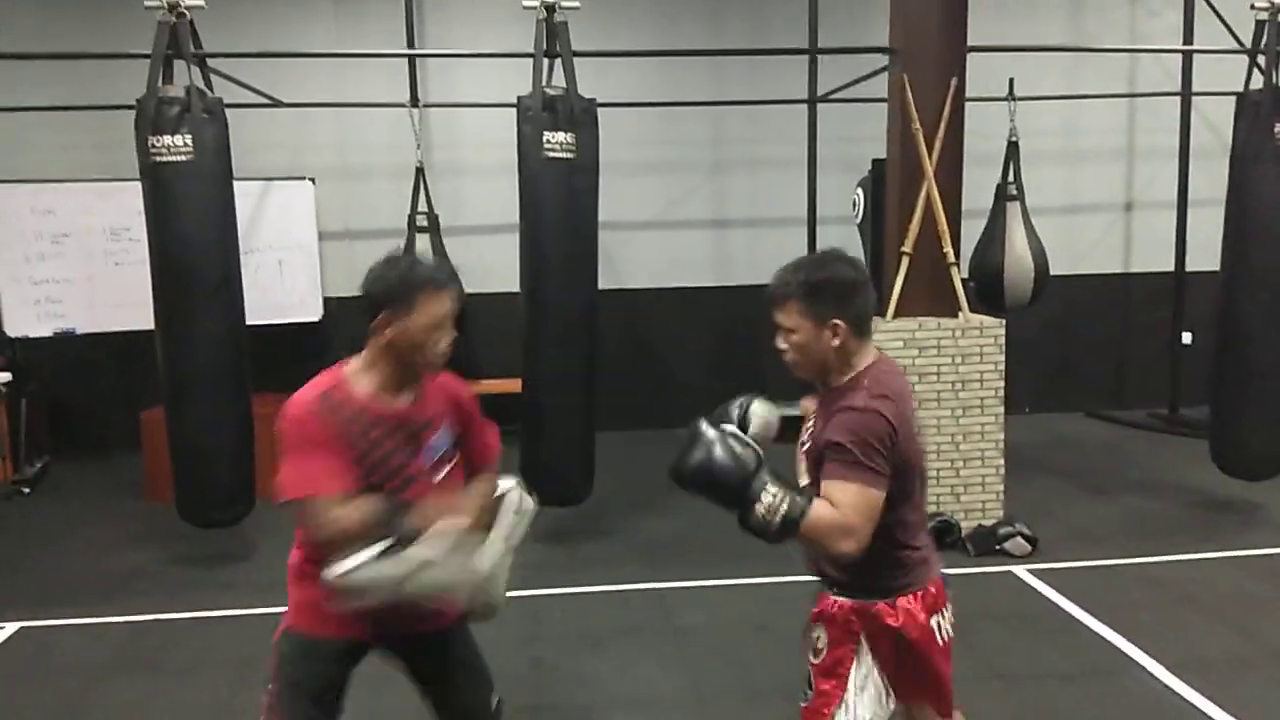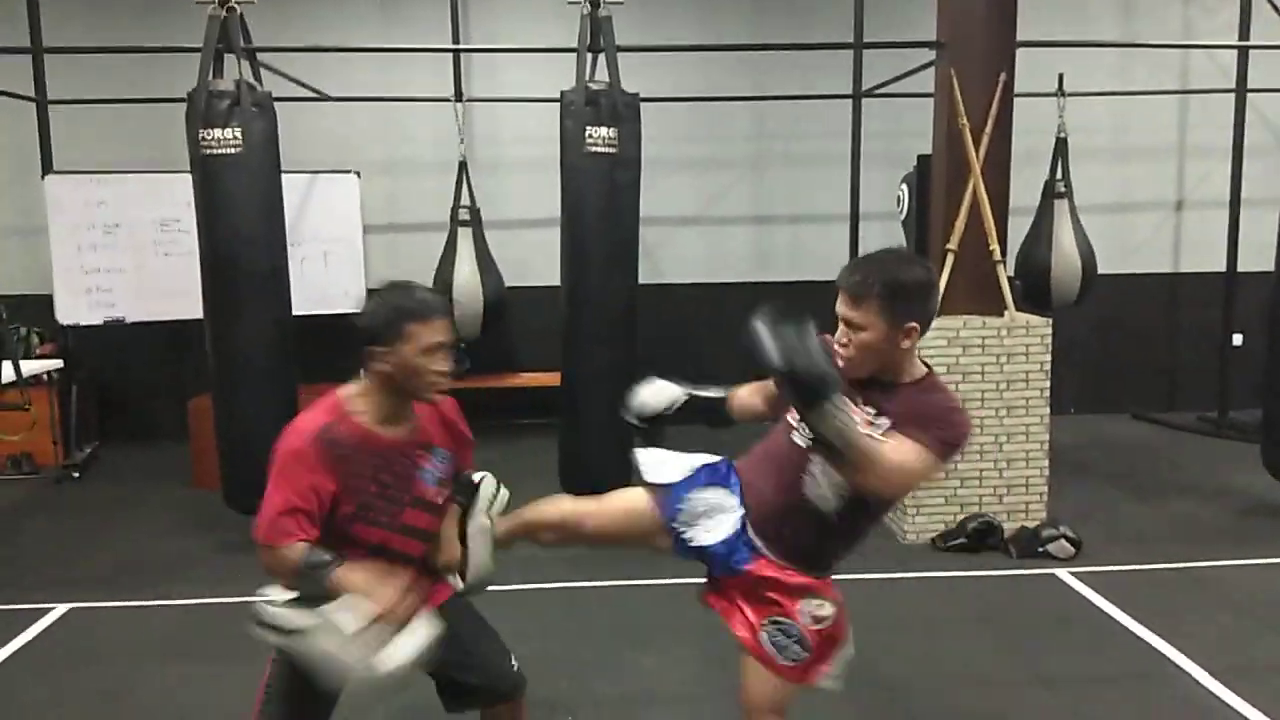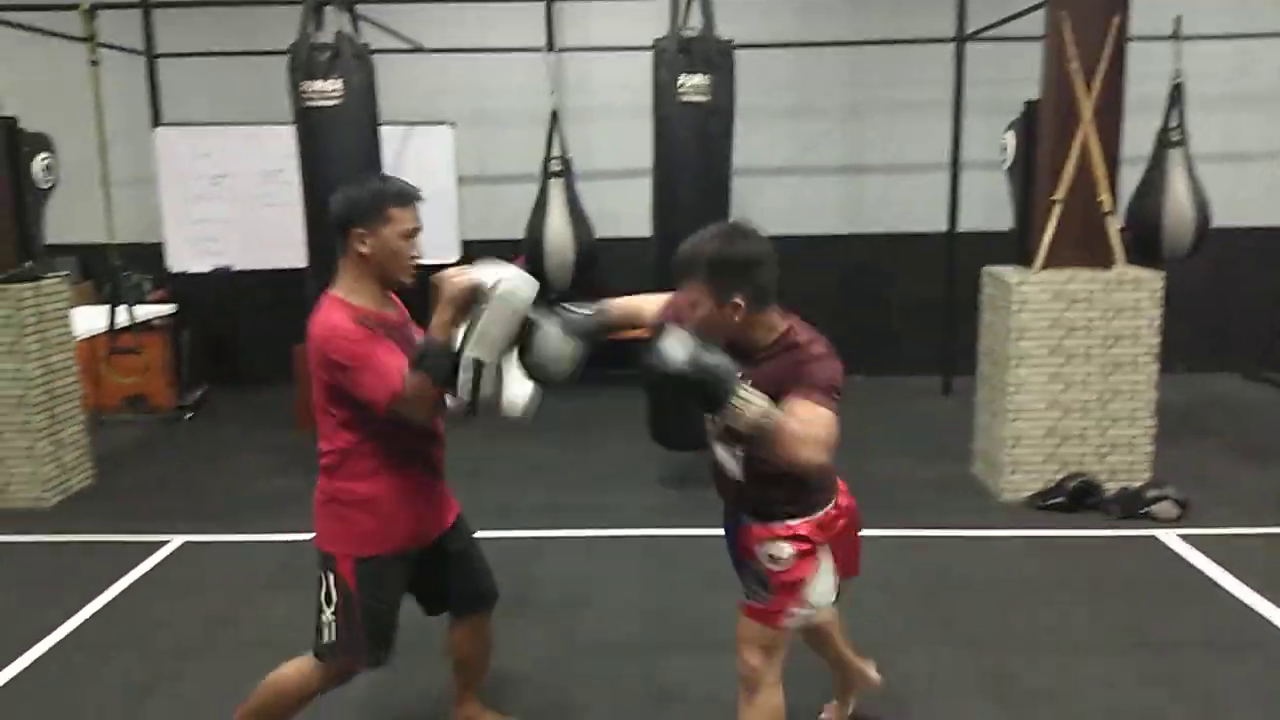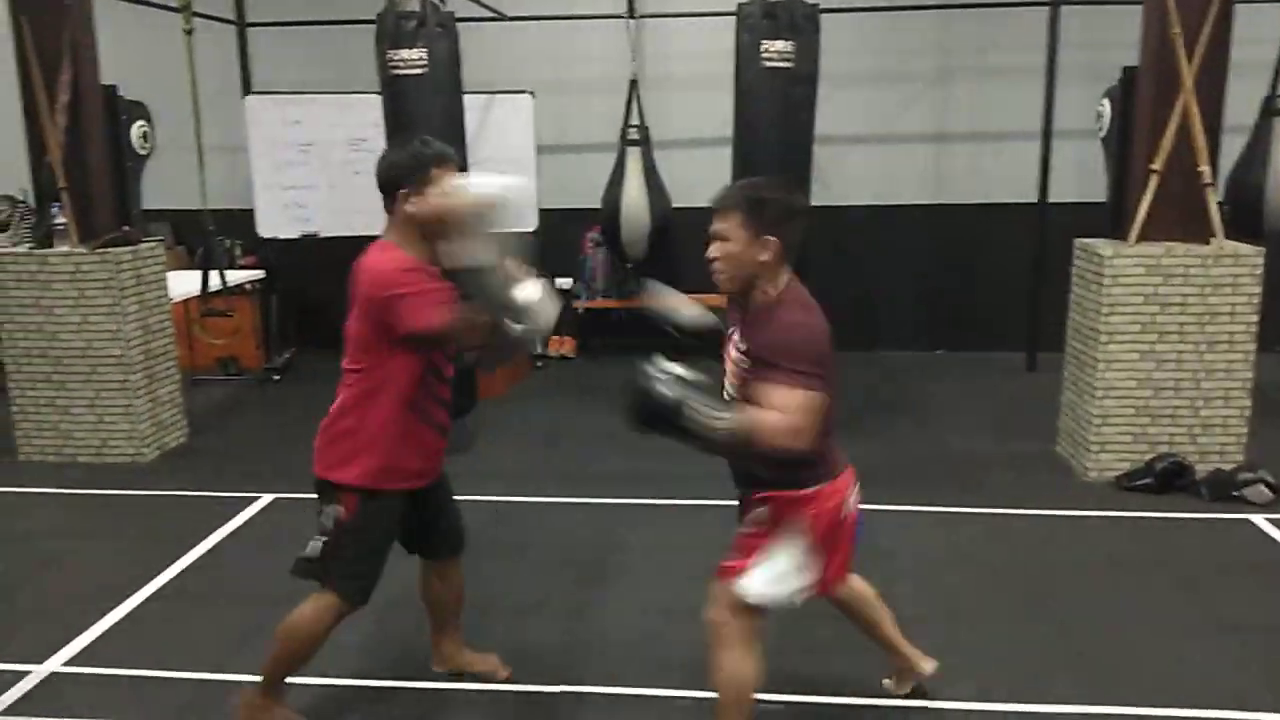
dt=0.7s
person 1, frame 1
left shoulder: (450, 395)
right shoulder: (312, 409)
left elbow: (487, 470)
right elbow: (327, 525)
left wrist: (469, 510)
right wrist: (425, 516)
left hip: (420, 602)
right hip: (329, 610)
person 1, frame 2
left shoulder: (439, 412)
right shoulder: (314, 440)
left elbow: (460, 476)
right elbow: (280, 550)
left wrist: (452, 527)
right wrist: (359, 583)
left hip: (419, 593)
person 1, frame 3
left shoulder: (387, 303)
right shoulder: (339, 329)
right elbow: (419, 406)
right wrist: (446, 315)
left hip: (427, 504)
right hip: (365, 520)
left knee: (475, 603)
right knee: (339, 661)
person 1, frame 4
left shoulder: (418, 264)
right shoulder: (387, 268)
left elbow: (472, 332)
right elbow: (462, 327)
left hip: (411, 455)
right hip: (365, 460)
left knee: (446, 549)
right knee: (340, 591)
left ankle: (448, 648)
person 2, frame 1
left shoulder: (864, 414)
right shoulder: (841, 375)
left elbow: (844, 535)
right elbow: (828, 426)
left wrist: (752, 489)
left hip: (877, 610)
right hip: (903, 592)
person 2, frame 2
left shoulder: (939, 418)
right shoulder: (828, 362)
left elbow: (886, 480)
right elbow: (763, 400)
left wrist: (820, 397)
right wrist: (691, 400)
left hip: (792, 576)
right hip: (729, 503)
right knee: (583, 520)
right ankle: (496, 532)
person 2, frame 3
left shoulder: (810, 361)
right shoulder: (708, 328)
left elbow: (810, 453)
right elbow: (645, 307)
left wrist: (725, 389)
right wrist: (582, 317)
left hip: (797, 524)
right hip: (750, 510)
left knee: (756, 664)
right knee: (793, 605)
right ankle: (851, 670)
person 2, frame 4
left shoulder: (792, 326)
right shoulder: (755, 296)
left elbow: (787, 433)
left wrist: (692, 410)
left hip: (799, 499)
right hip: (781, 491)
left knee: (727, 621)
right knee: (830, 577)
right ankle: (910, 662)
